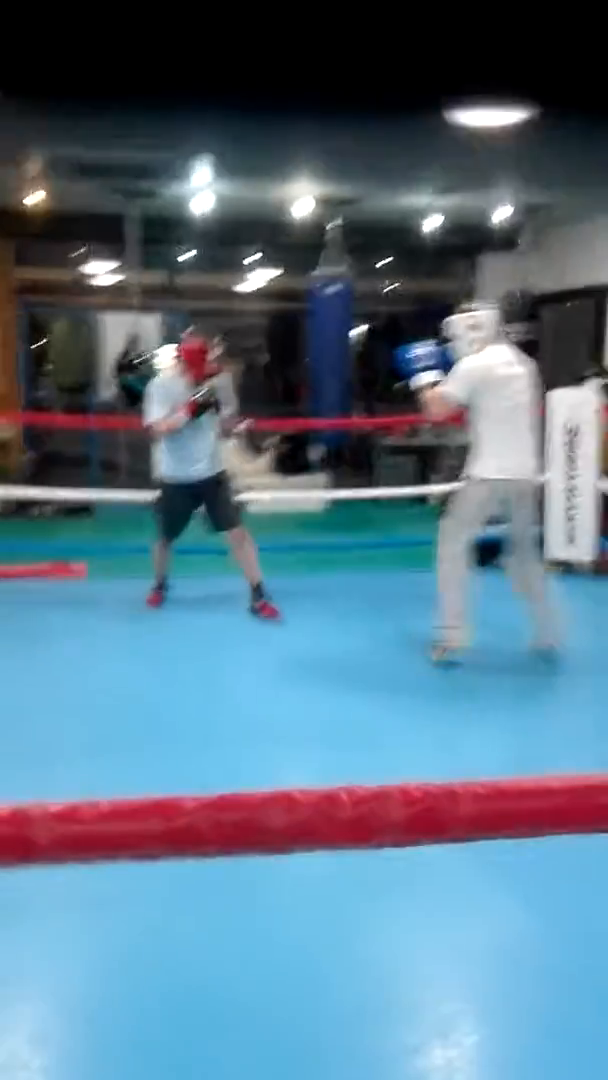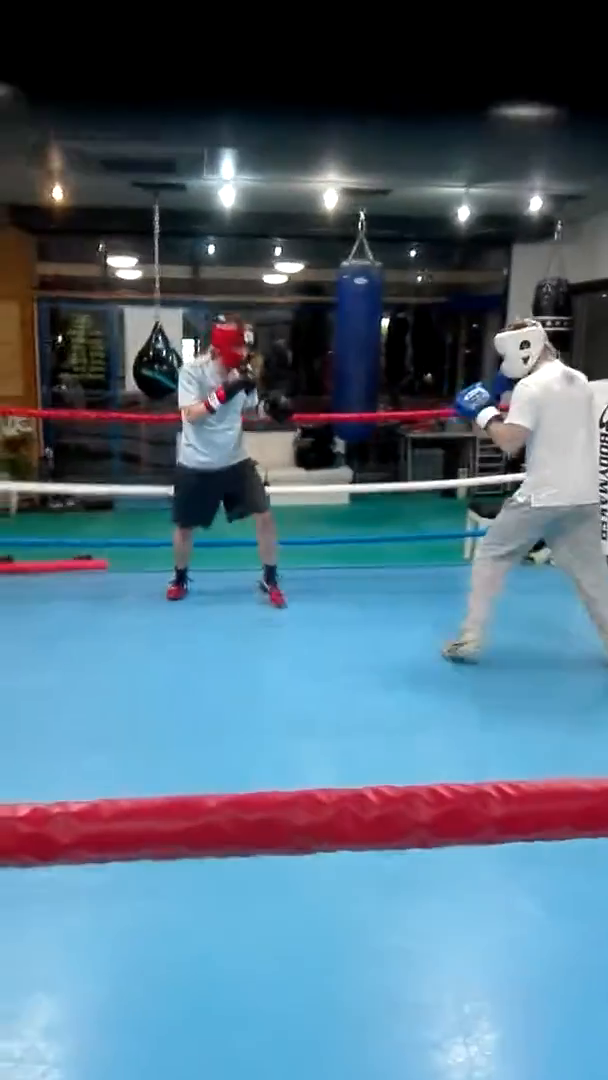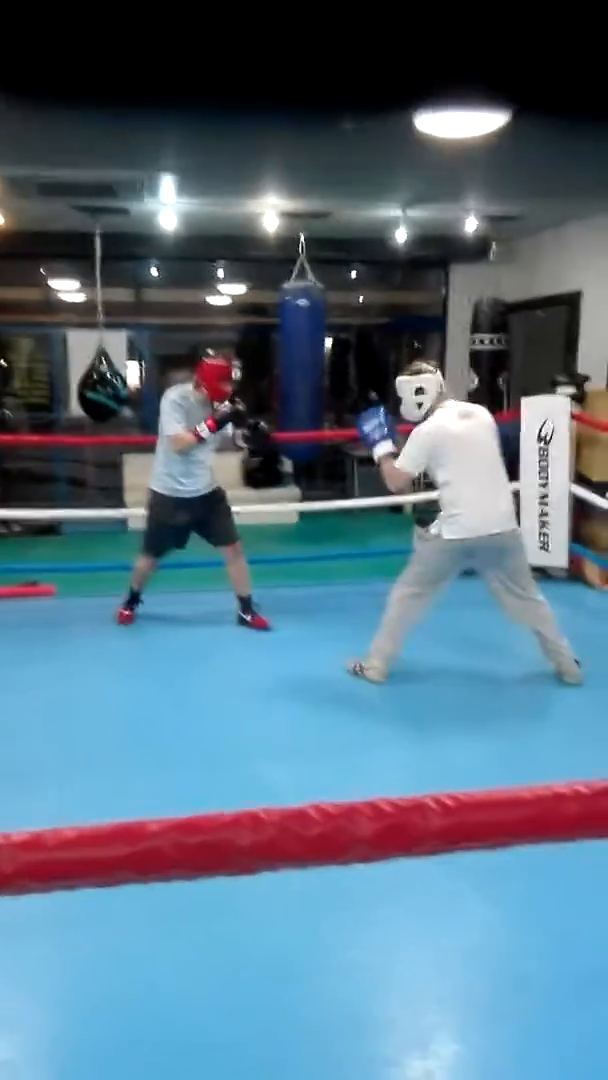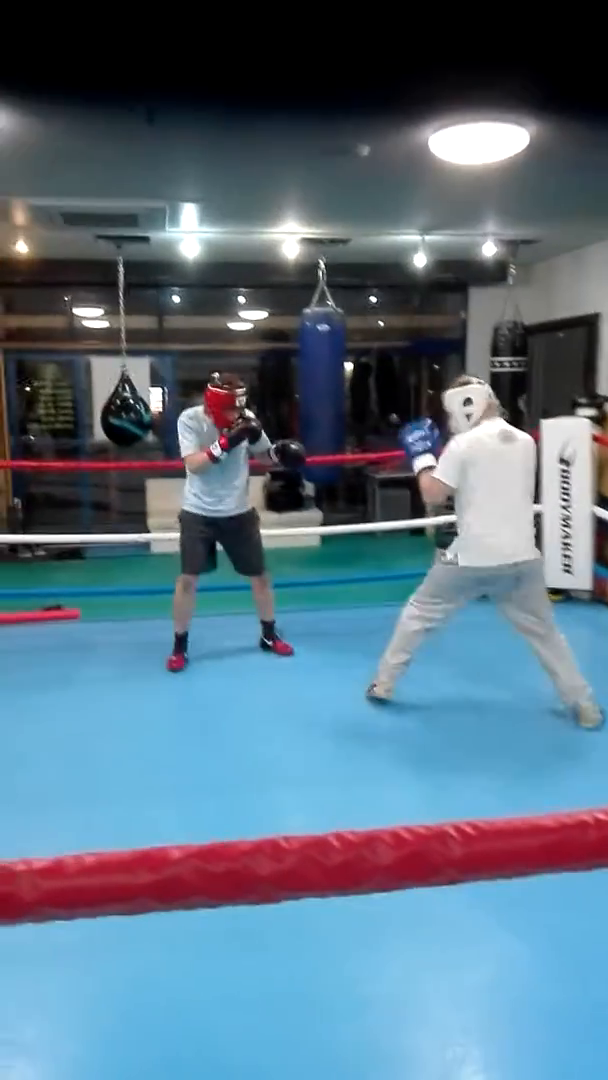
dt=0.3s
person 1, frame 1
left shoulder: (475, 365)
right shoulder: (523, 364)
left elbow: (437, 410)
left wrist: (426, 373)
right wrist: (447, 372)
left hip: (489, 476)
right hip: (524, 476)
left knee: (452, 547)
right knee: (526, 554)
left ankle: (452, 635)
right ankle: (548, 633)
person 1, frame 2
left shoulder: (530, 387)
right shoulder: (579, 381)
left elbow: (510, 442)
left wrist: (483, 412)
right wrist: (508, 392)
left hip: (542, 498)
left knee: (490, 558)
left ankle: (470, 638)
person 1, frame 3
left shoulder: (427, 431)
right shoulder: (482, 415)
left elbow: (397, 483)
left wrist: (380, 443)
left hip: (457, 532)
right hip: (502, 527)
left knee: (410, 593)
right knee: (525, 595)
left ankle: (376, 663)
right ankle: (565, 663)
person 1, frame 4
left shoulder: (463, 444)
right shoulder: (525, 441)
left elbow: (433, 496)
left wrist: (421, 456)
left hip: (471, 559)
right hip: (521, 558)
left knee: (420, 613)
right knee: (543, 630)
left ankle: (384, 682)
right ankle: (584, 704)
person 2, frame 1
left shoulder: (217, 381)
right shoulder: (162, 384)
left elbow: (227, 420)
right elbow: (160, 429)
right wrist: (193, 407)
left hip: (211, 473)
right hip: (175, 477)
left knee: (238, 531)
right knee: (166, 538)
left ankle: (258, 595)
right ankle: (160, 585)
person 2, frame 2
left shoulder: (242, 370)
right shoulder: (192, 370)
left elbow: (249, 409)
right elbow: (192, 415)
left wrist: (269, 408)
right wrist: (224, 391)
left hip: (235, 461)
right hip: (196, 465)
left knee: (264, 517)
right knee: (185, 527)
left ankle: (270, 580)
right ankle: (180, 578)
person 2, frame 3
left shoulder: (220, 402)
right shoulder: (176, 398)
right elbow: (179, 445)
right wrist: (214, 423)
left hip: (205, 490)
right hip: (169, 492)
left knee: (233, 547)
right knee: (151, 556)
left ankle: (246, 610)
right ankle: (132, 599)
person 2, frame 4
left shoulder: (246, 419)
right shoulder: (190, 419)
left elbow: (261, 455)
right elbow: (194, 465)
left wrist: (280, 452)
right wrist: (226, 441)
left hip: (238, 512)
right hip: (199, 513)
left knee: (259, 577)
right knee: (187, 579)
left ankle: (269, 635)
right ankle: (179, 645)
